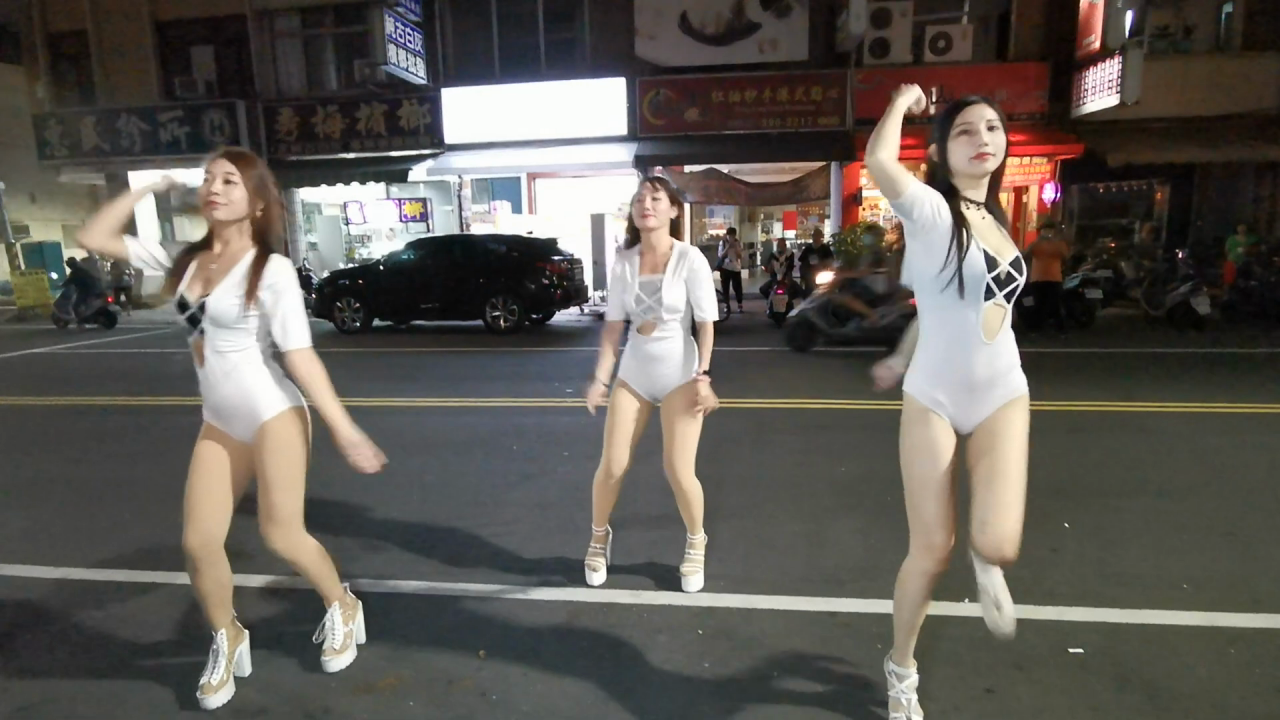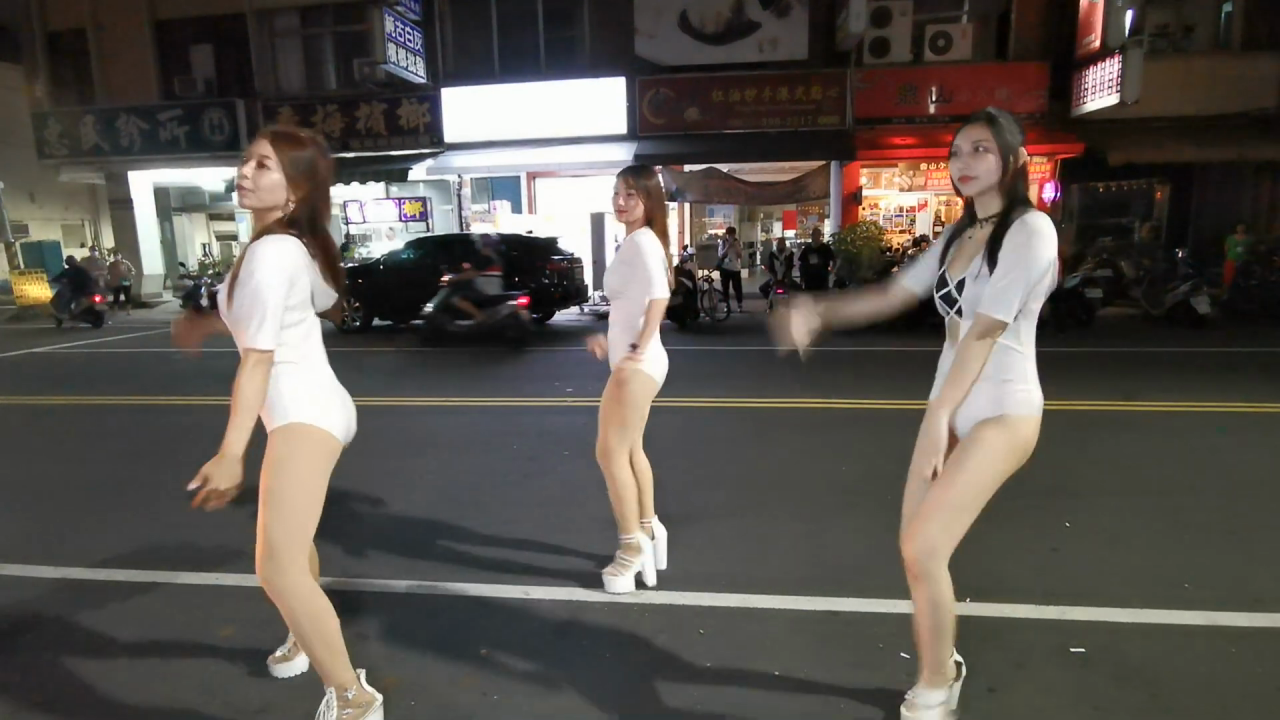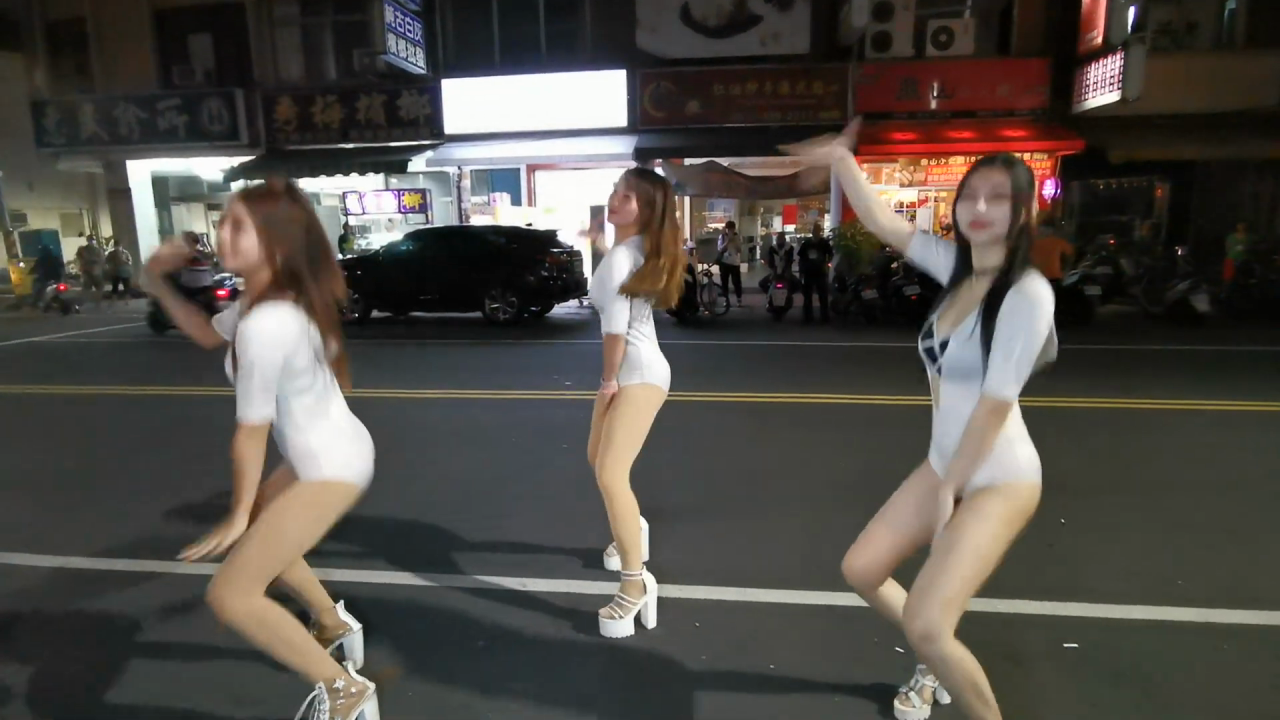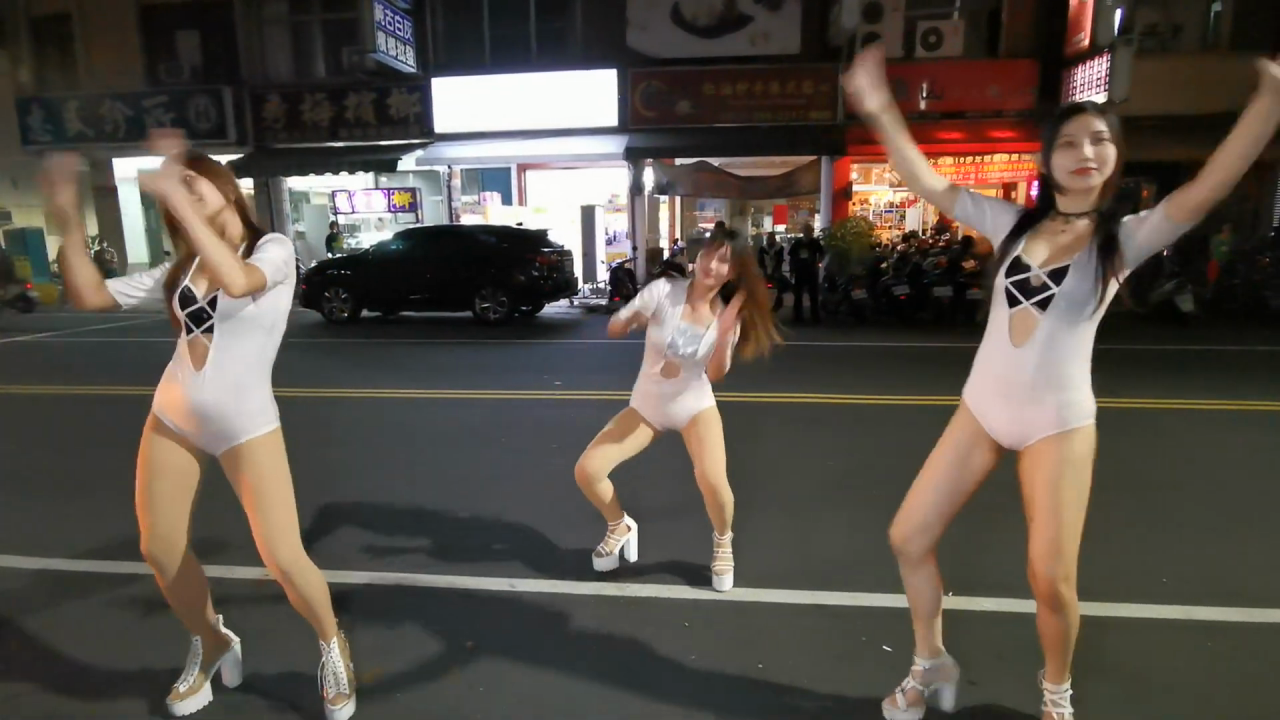
dt=1s
person 1, frame 1
left shoulder: (999, 222)
right shoulder: (928, 209)
right elbow: (879, 161)
left wrist: (902, 356)
right wrist: (903, 101)
left hip: (1002, 399)
right hip: (932, 401)
left knee: (998, 545)
right knee: (931, 550)
left ankle: (986, 568)
person 1, frame 2
left shoulder: (1032, 229)
right shoulder: (956, 235)
left elbow: (987, 329)
right elbow: (893, 295)
left wrist: (937, 416)
right wrist: (818, 311)
left hip: (1005, 414)
right hip: (950, 409)
left knee: (925, 552)
right knee: (913, 551)
right ankle: (939, 669)
person 1, frame 3
left shoulder: (1028, 294)
right shoulder: (958, 264)
left elbow: (994, 409)
right elbow: (879, 219)
left wrist: (948, 492)
right wrist: (841, 159)
left hip: (999, 482)
right hip: (945, 467)
left knee: (926, 625)
right knee: (861, 570)
right ankle: (932, 666)
person 1, frame 4
left shoulder: (1127, 236)
right shoulder: (1014, 221)
left elbow: (1205, 190)
right elbow: (931, 188)
right wrist: (881, 111)
left hip: (1059, 423)
right hip: (983, 409)
left knee: (1051, 581)
right knee: (909, 537)
right ankle: (929, 664)
person 2, frame 1
left shoulder: (272, 271)
right shoulder: (187, 262)
left elbow: (300, 357)
right elbow: (93, 237)
left wrist: (342, 428)
right wrist: (143, 190)
left hip: (273, 416)
right hip: (219, 423)
left knee: (284, 537)
right knee: (198, 542)
left ankle: (343, 608)
right ankle: (227, 641)
person 2, frame 2
left shoulder: (271, 250)
right shoulder: (283, 246)
left elbow: (259, 357)
left wrist: (230, 453)
right wrist: (204, 320)
left hip: (305, 417)
right hip: (304, 413)
left knee: (277, 571)
right knee: (284, 540)
right ankle: (309, 631)
person 2, frame 3
left shoulder: (264, 326)
right shoulder: (272, 299)
left elbow: (252, 432)
right elbow: (211, 332)
left wrist: (236, 519)
right wrist: (160, 286)
left hip: (330, 468)
right hip: (326, 454)
left knee: (230, 594)
right knee: (256, 535)
right ankle: (335, 627)
person 2, frame 4
left shoulder: (274, 248)
right shoulder: (181, 265)
left elbow: (238, 283)
right elbow: (93, 295)
left wrist: (177, 199)
right wrist: (69, 218)
left hip: (249, 428)
right hip: (173, 420)
left knee: (284, 559)
right knee: (161, 551)
left ankle: (332, 647)
right ankle: (211, 646)
person 3, frame 1
left shoulder: (691, 259)
right shoulder: (622, 262)
left elbow: (707, 321)
right elbow: (614, 324)
left wrist: (703, 376)
right wrist: (600, 377)
left hip: (681, 374)
right hip: (634, 373)
left knee: (679, 471)
right knee: (612, 466)
left ankle: (695, 544)
right ankle: (599, 537)
person 3, frame 2
left shoulder: (643, 242)
right shoulder: (635, 243)
left elbow: (658, 296)
left wrist: (635, 351)
right wrist: (609, 338)
left hip: (638, 365)
right hip: (636, 363)
left knee: (611, 455)
right knee: (629, 449)
left ankle: (633, 546)
right ankle: (648, 531)
person 3, frame 3
left shoulder: (618, 258)
right shoulder: (642, 247)
left elbow: (615, 329)
left wrist: (607, 380)
left hip: (641, 376)
right hip: (627, 371)
left knee: (610, 476)
right knee: (597, 455)
left ankle: (635, 584)
right ankle: (632, 527)
person 3, frame 4
left shoulder: (728, 319)
right shoulder: (662, 291)
left elbow: (716, 374)
right elbow: (613, 328)
left wrist: (726, 333)
right wrist: (634, 319)
left hip: (695, 409)
right hip: (644, 407)
left knee: (713, 483)
right knee: (587, 471)
left ankle: (722, 545)
right ankle: (620, 527)
